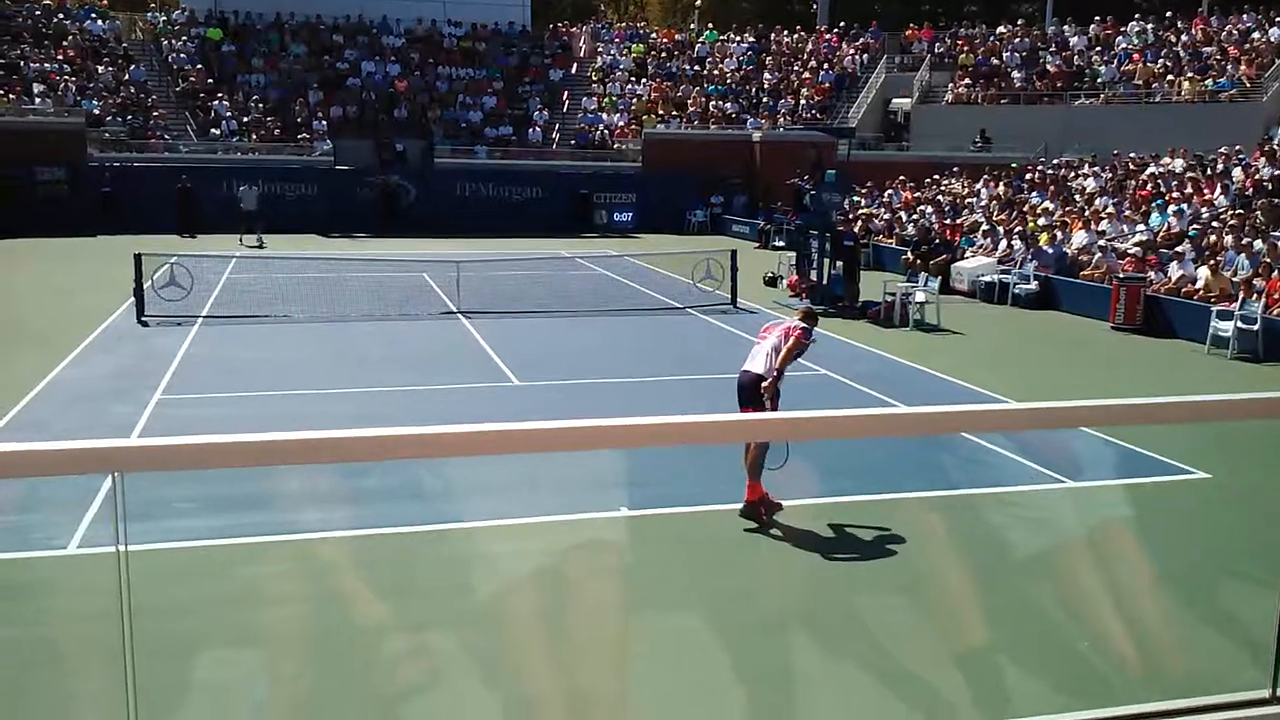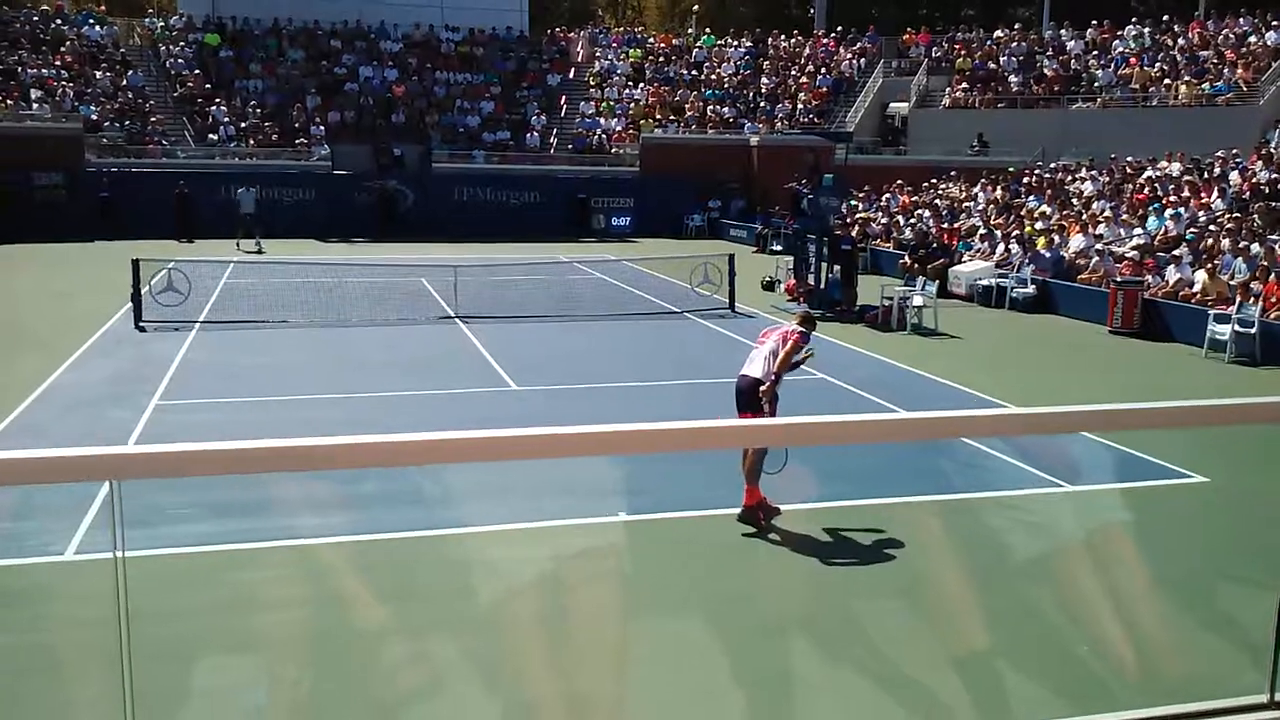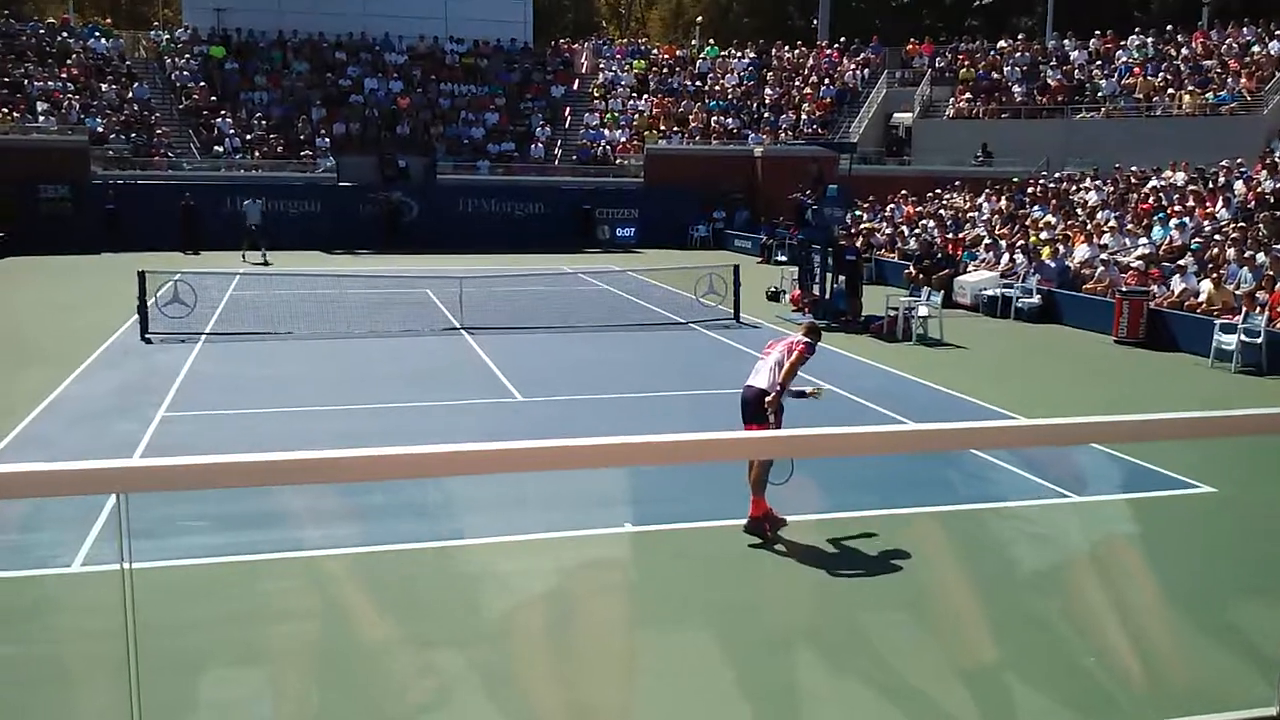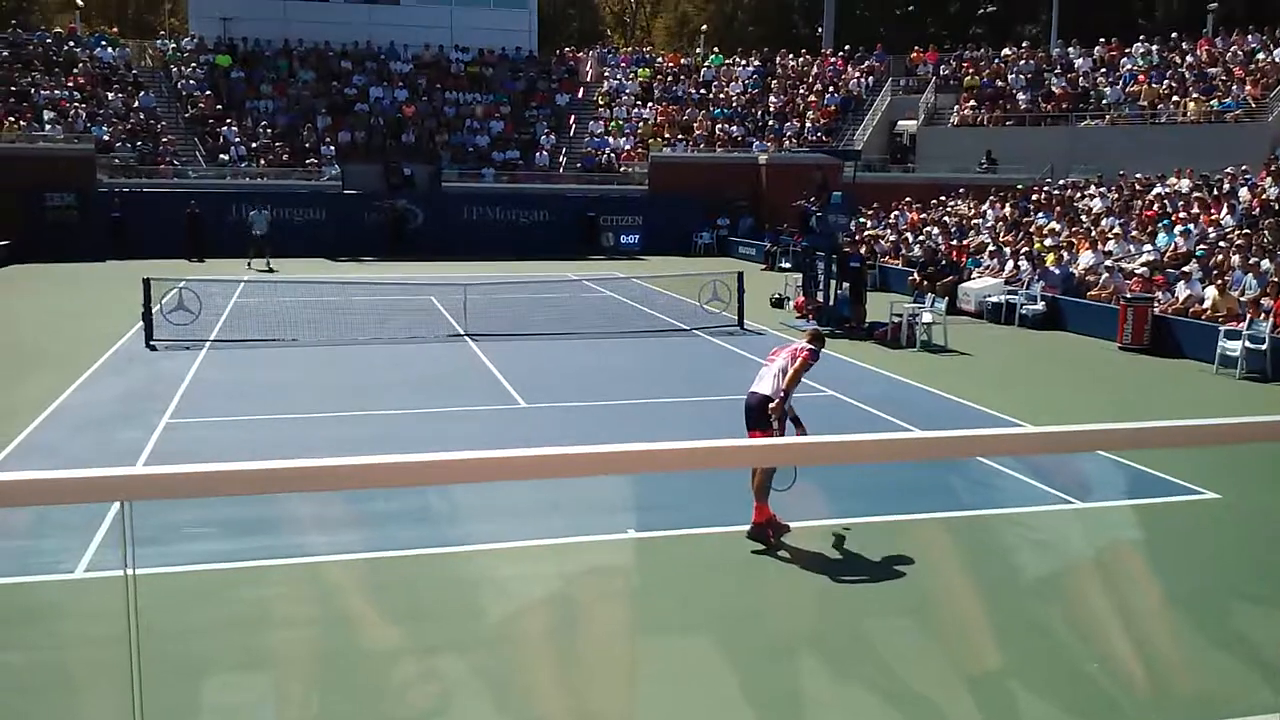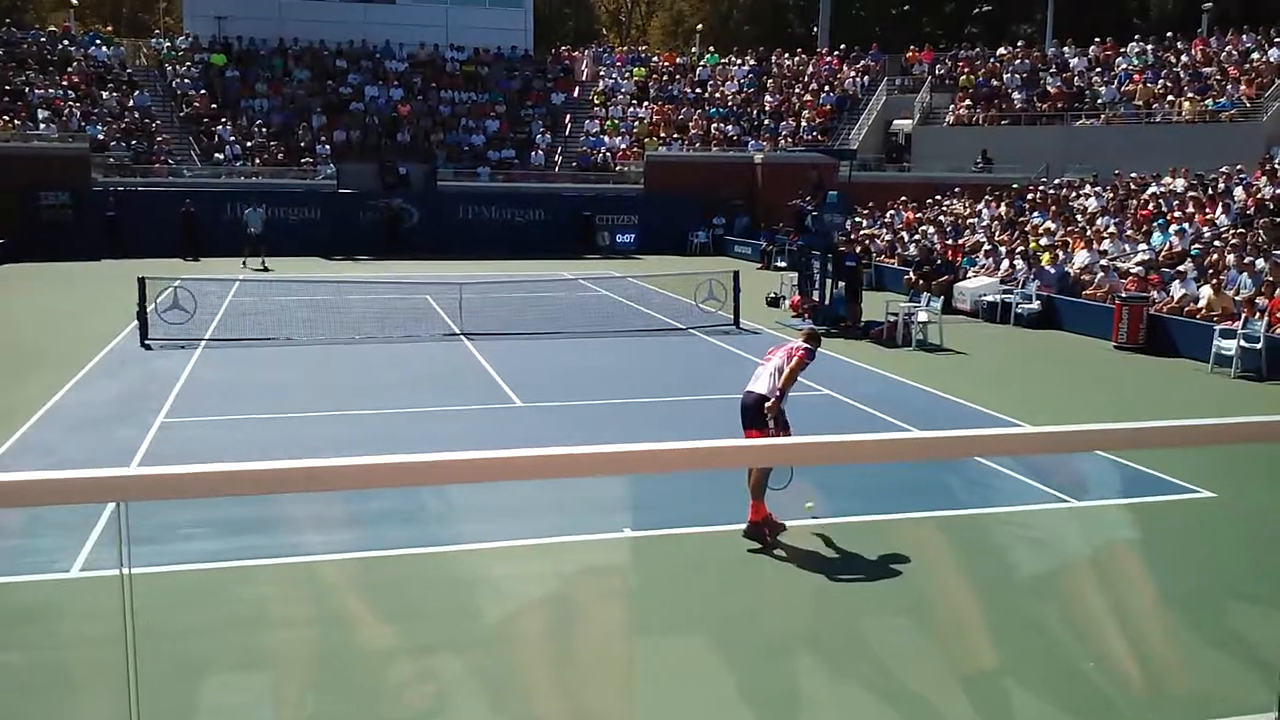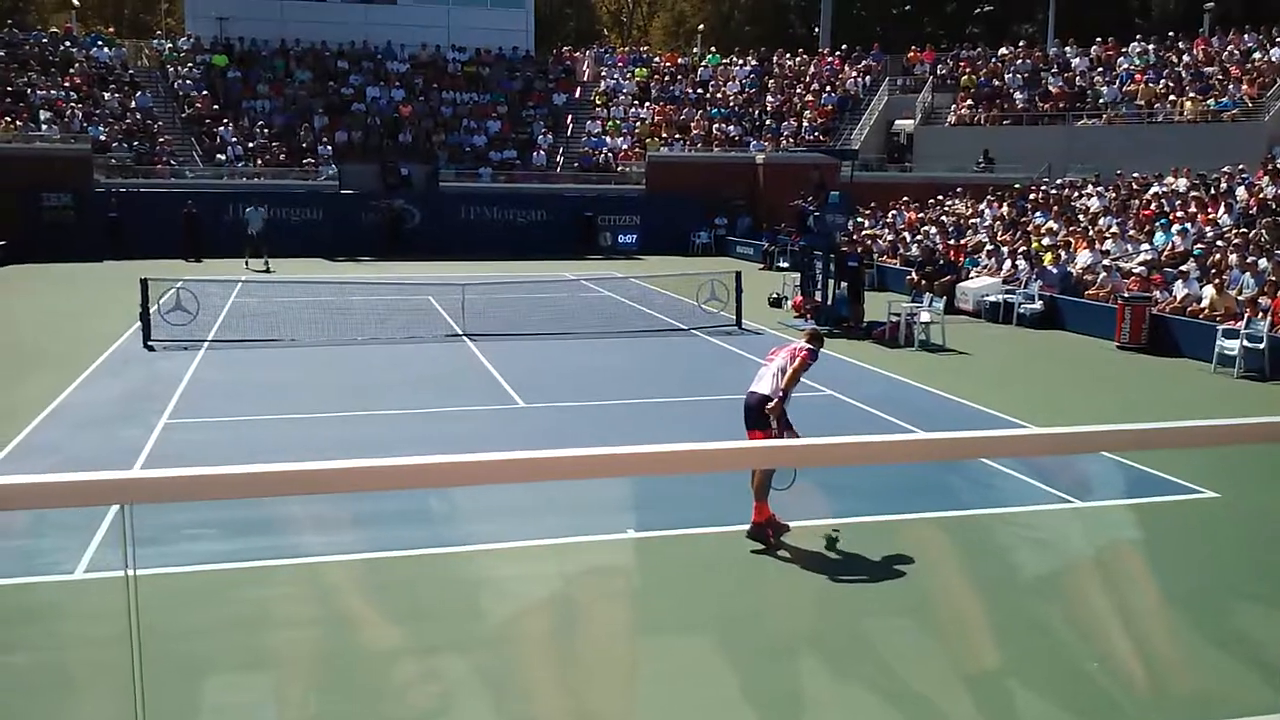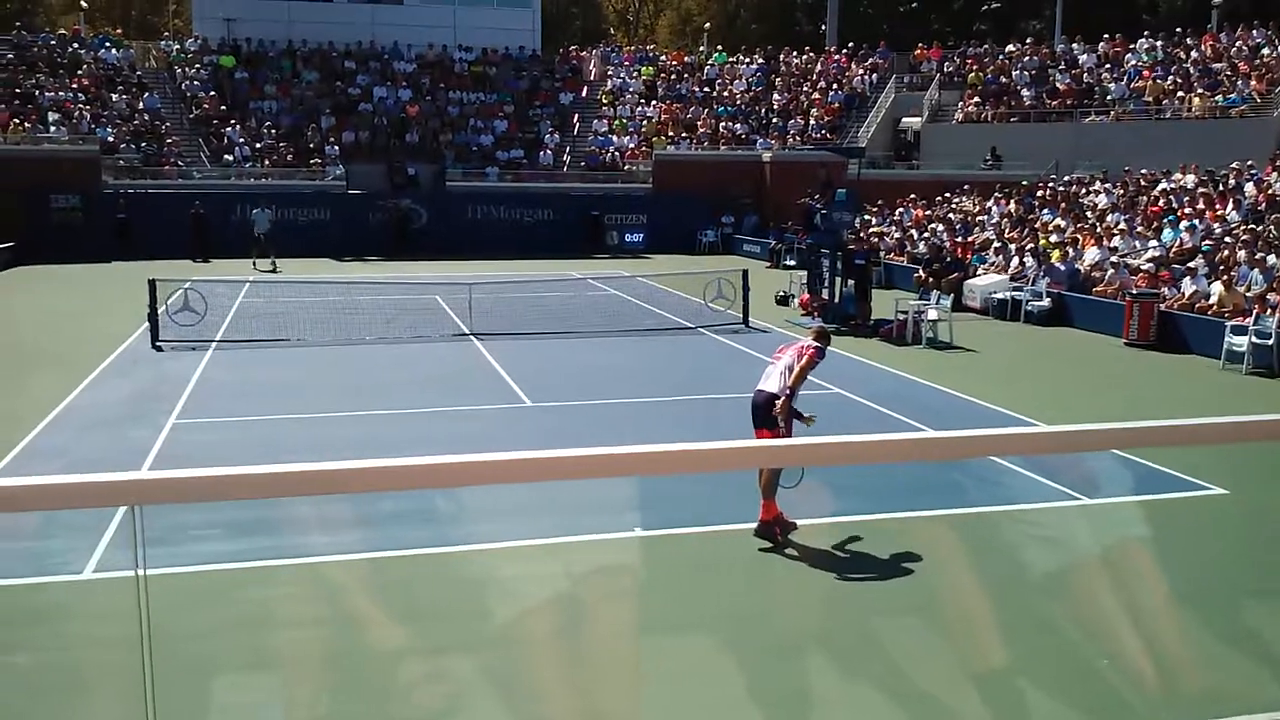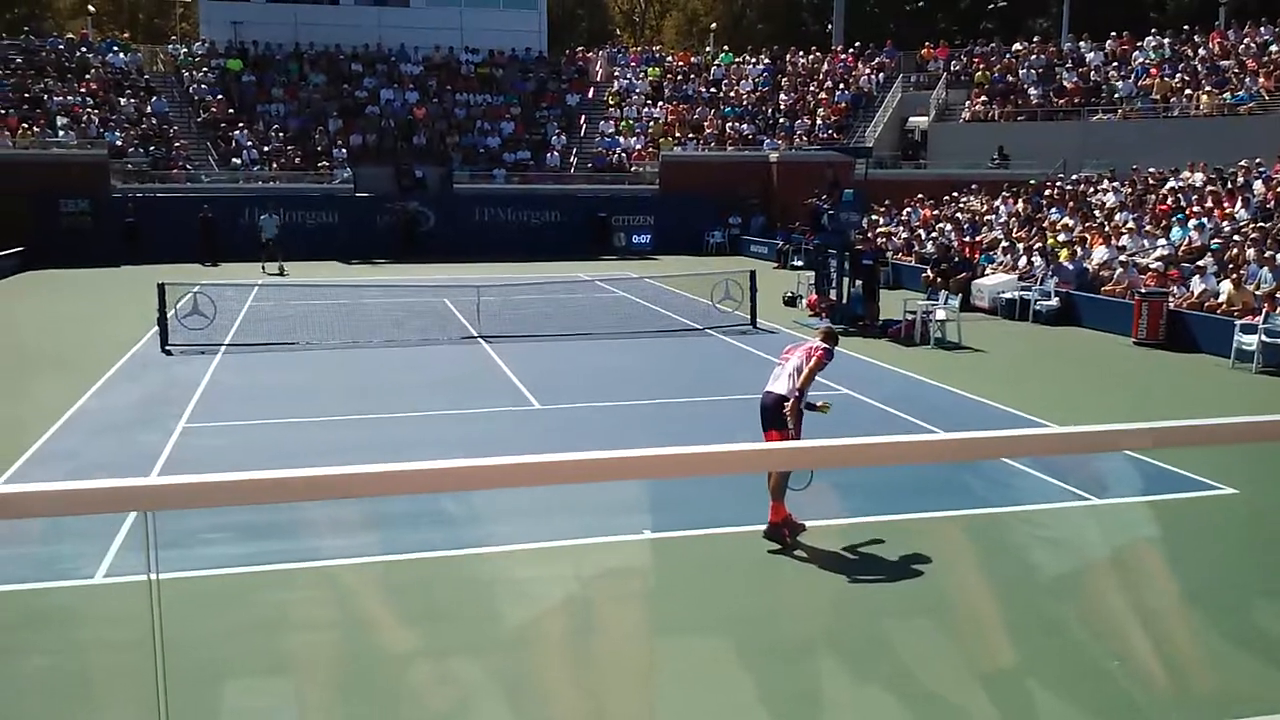
dt=0.1s
person 1, frame 1
left shoulder: (773, 325)
right shoulder: (803, 328)
right elbow: (788, 351)
left wrist: (803, 348)
right wrist: (775, 379)
left hip: (745, 377)
right hip: (761, 382)
left knee: (753, 440)
right knee: (761, 442)
left ankle: (758, 496)
right ankle: (751, 502)
person 1, frame 2
left shoulder: (772, 330)
right shoulder: (801, 332)
right elbow: (785, 355)
left wrist: (801, 361)
right wrist: (773, 383)
left hip: (743, 381)
right hip: (759, 386)
left knee: (751, 444)
right knee: (759, 447)
left ankle: (755, 500)
right ankle: (749, 507)
person 1, frame 3
left shoulder: (778, 342)
right shoulder: (806, 343)
right elbow: (791, 365)
left wrist: (803, 394)
right wrist: (777, 394)
left hip: (749, 392)
right hip: (764, 397)
right knee: (765, 458)
left ankle: (762, 511)
right ankle: (755, 518)
person 1, frame 4
left shoulder: (782, 349)
right shoulder: (810, 350)
right elbow: (794, 372)
left wrist: (798, 423)
right wrist: (781, 400)
left hip: (753, 398)
right hip: (768, 403)
right knee: (768, 464)
left ankle: (765, 517)
right ankle: (758, 524)
person 1, frame 5
left shoulder: (778, 349)
right shoulder: (806, 349)
right elbow: (791, 370)
left wrist: (785, 429)
right wrist: (776, 400)
left hip: (749, 398)
right hip: (764, 402)
right knee: (764, 463)
left ankle: (761, 516)
right ankle: (754, 522)
person 1, frame 6
left shoulder: (781, 349)
right shoulder: (809, 350)
right elbow: (794, 371)
left wrist: (788, 427)
right wrist: (779, 400)
left hip: (752, 398)
right hip: (767, 403)
left ankle: (764, 516)
right ankle: (758, 523)
person 1, frame 7
left shoulder: (787, 347)
right shoulder: (816, 348)
right elbow: (800, 369)
left wrist: (799, 416)
right wrist: (787, 399)
left hip: (759, 397)
right hip: (775, 401)
left ankle: (772, 515)
right ankle: (765, 522)
person 1, frame 8
left shoulder: (794, 347)
right shoulder: (824, 349)
right elbow: (809, 371)
left wrist: (812, 406)
right wrist: (796, 400)
left hip: (768, 398)
right hip: (784, 403)
left ankle: (781, 517)
right ankle: (774, 523)
